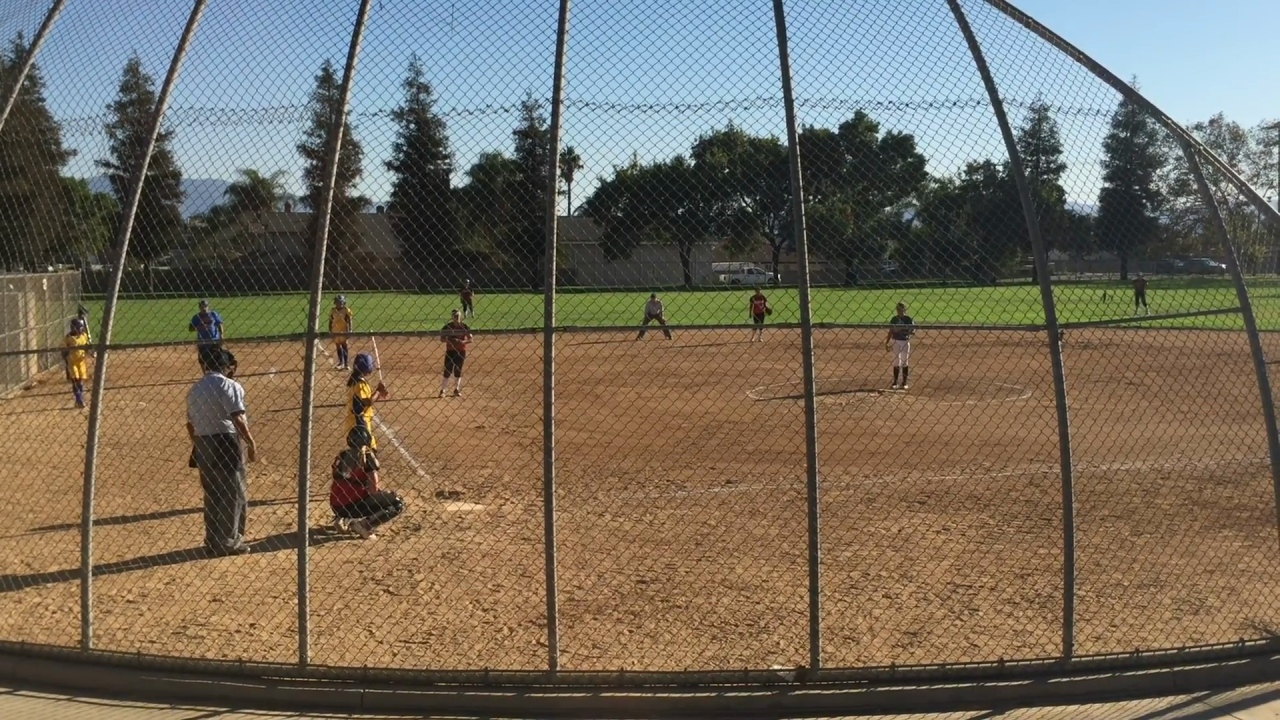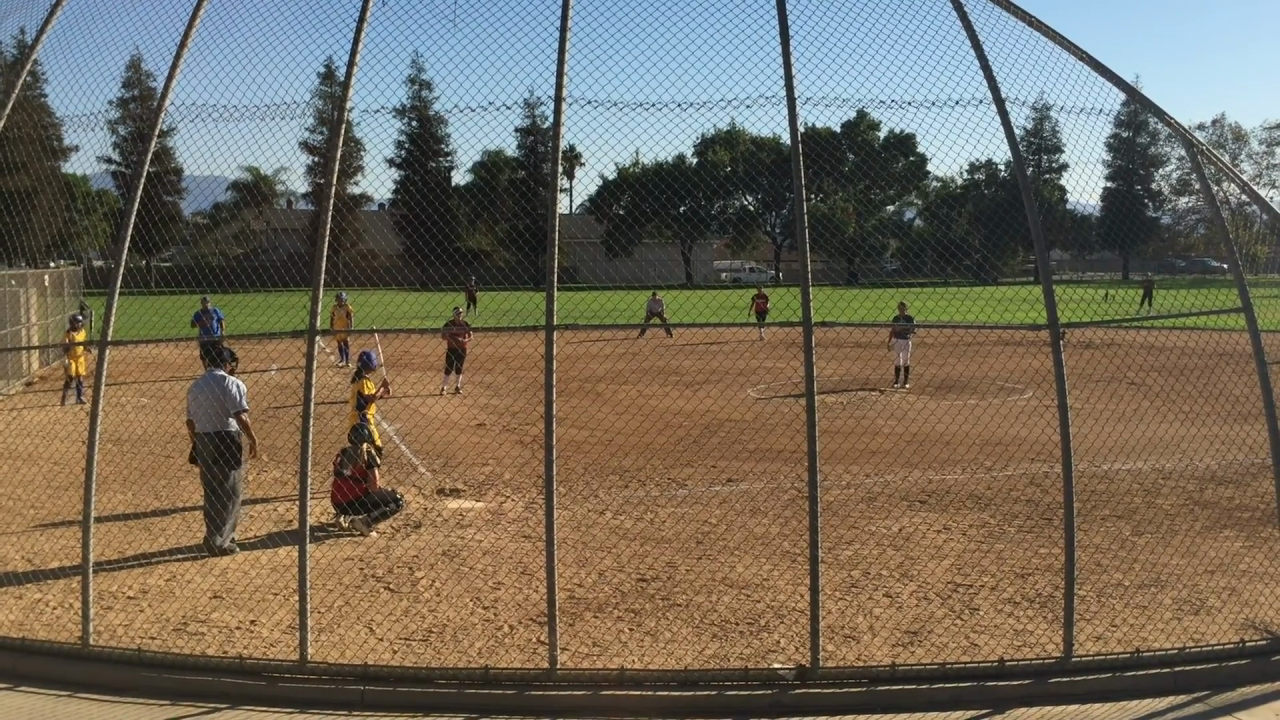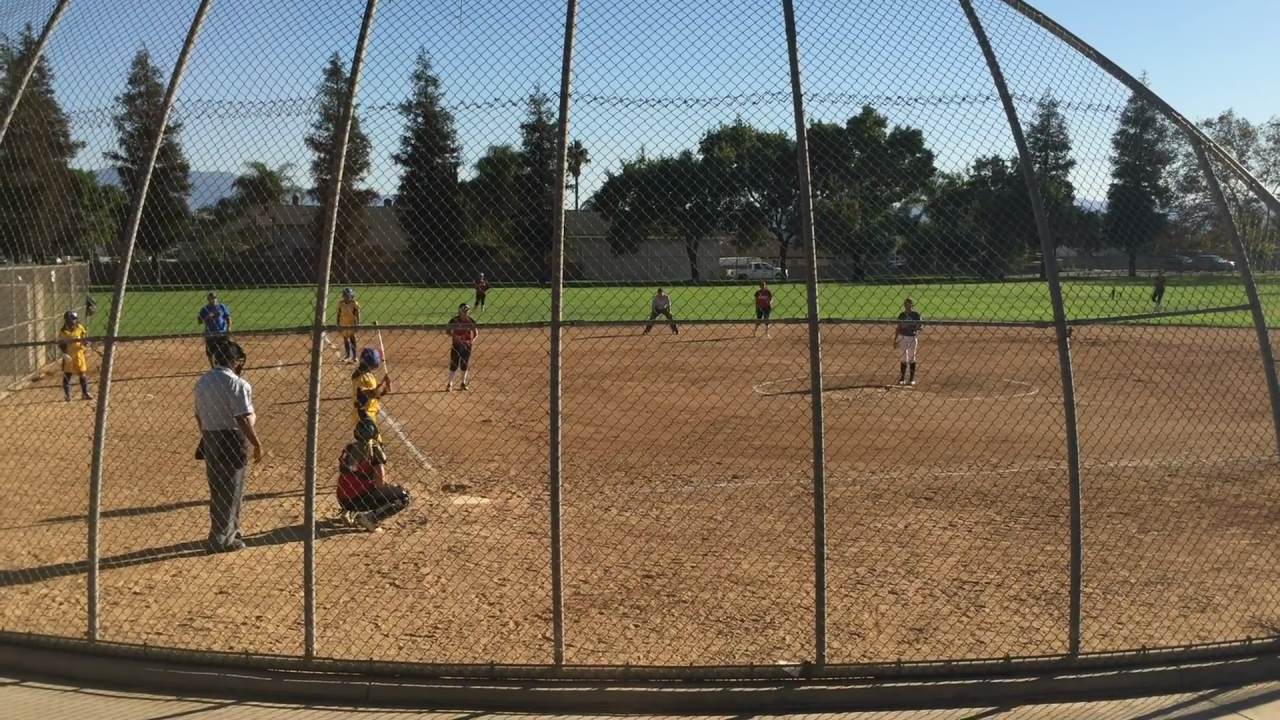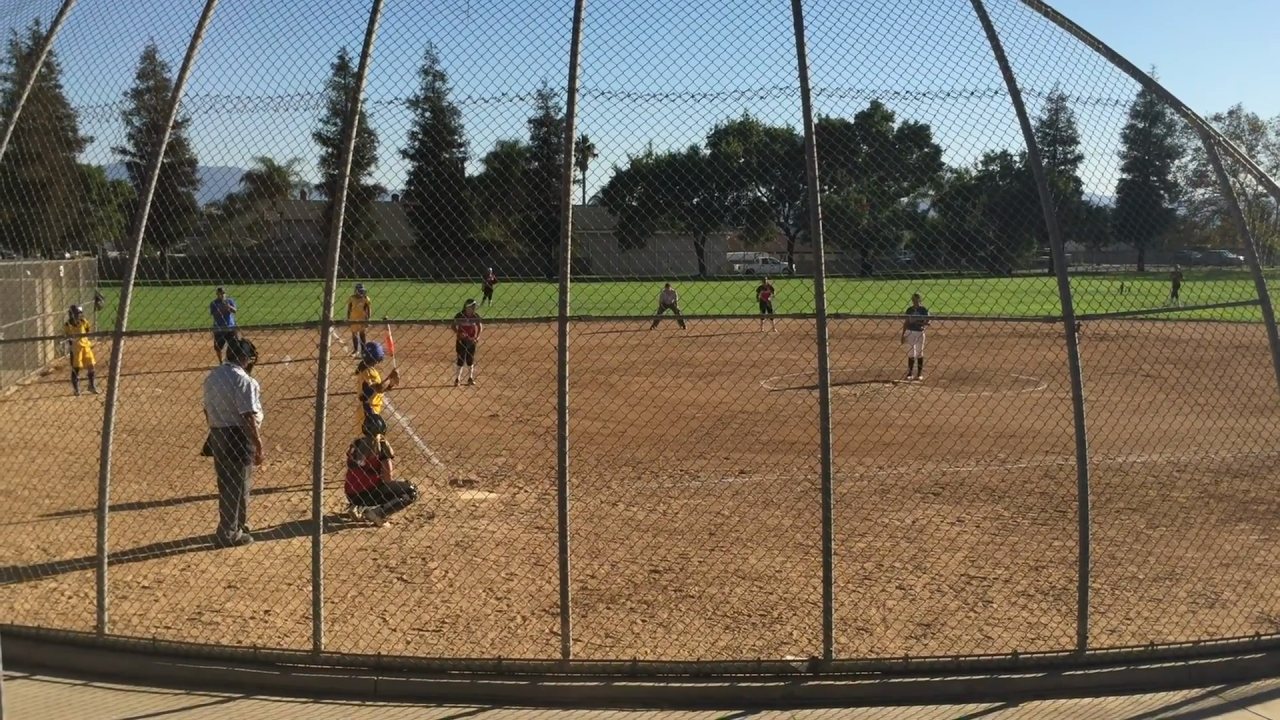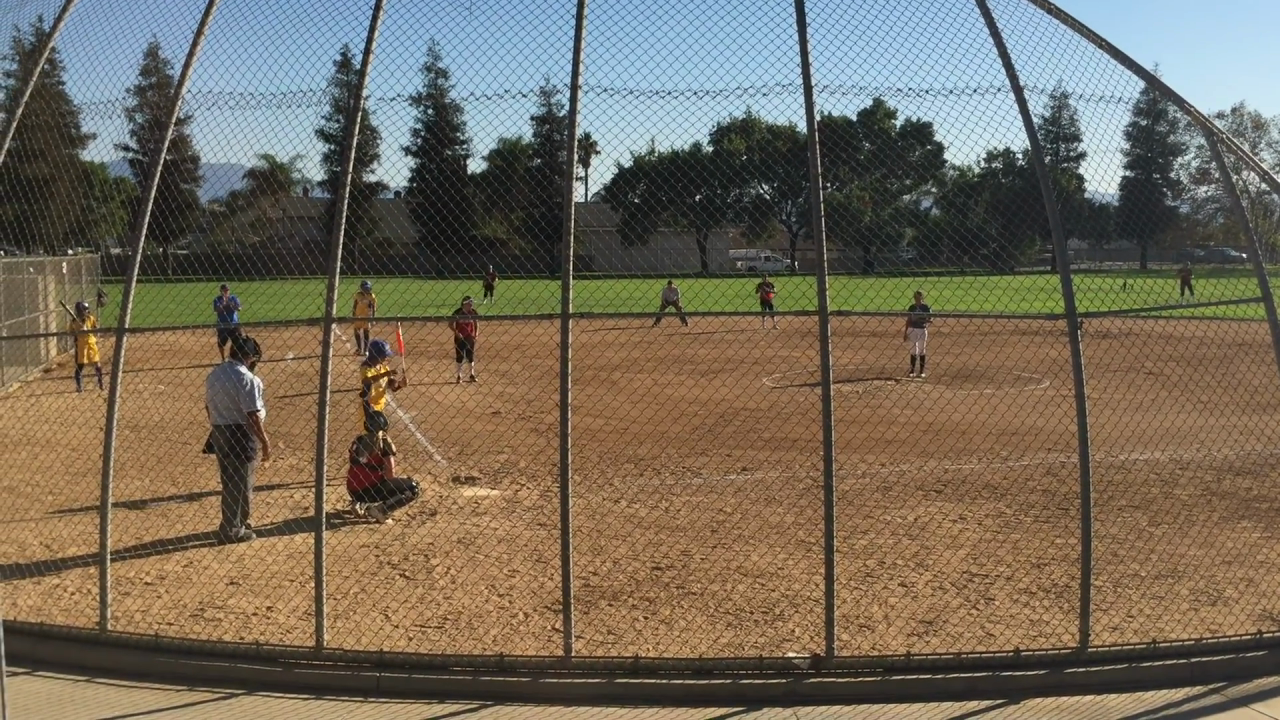
dt=0.4s
person 1, frame 1
left shoulder: (195, 389)
right shoulder: (229, 385)
left elbow: (190, 425)
right elbow: (237, 418)
left wrist: (198, 448)
right wrist: (251, 442)
left hip: (203, 445)
right hip: (225, 443)
left knee: (212, 495)
right knee: (234, 494)
left ankle: (213, 539)
right ankle: (230, 542)
person 1, frame 2
left shoulder: (196, 386)
right shoulder: (231, 383)
left elbow: (190, 421)
right elbow: (241, 416)
left wrist: (197, 445)
right wrist: (253, 440)
left hip: (203, 442)
right hip: (225, 441)
left knee: (211, 492)
right knee: (229, 494)
left ankle: (215, 536)
right ankle: (219, 541)
person 1, frame 3
left shoulder: (202, 382)
right shoulder: (236, 383)
left elbow: (199, 416)
right elbow: (243, 418)
right wrist: (256, 443)
left hip: (209, 440)
right hip: (230, 440)
left knee: (218, 489)
right knee: (231, 491)
left ankle: (222, 532)
right ankle: (223, 538)
person 1, frame 4
left shoulder: (212, 376)
right shoulder: (244, 380)
left elbow: (208, 410)
right elbow: (248, 417)
right wrist: (258, 444)
left hip: (217, 435)
right hip: (238, 437)
left knee: (226, 484)
right knee: (238, 486)
left ankle: (230, 527)
right ankle: (231, 533)
person 1, frame 5
left shoulder: (214, 374)
right shoulder: (247, 378)
left elbow: (209, 407)
right elbow: (253, 415)
right wrist: (264, 441)
left hip: (218, 433)
right hip: (240, 434)
left knee: (229, 482)
right knee: (240, 483)
left ankle: (231, 524)
right ankle: (234, 530)
